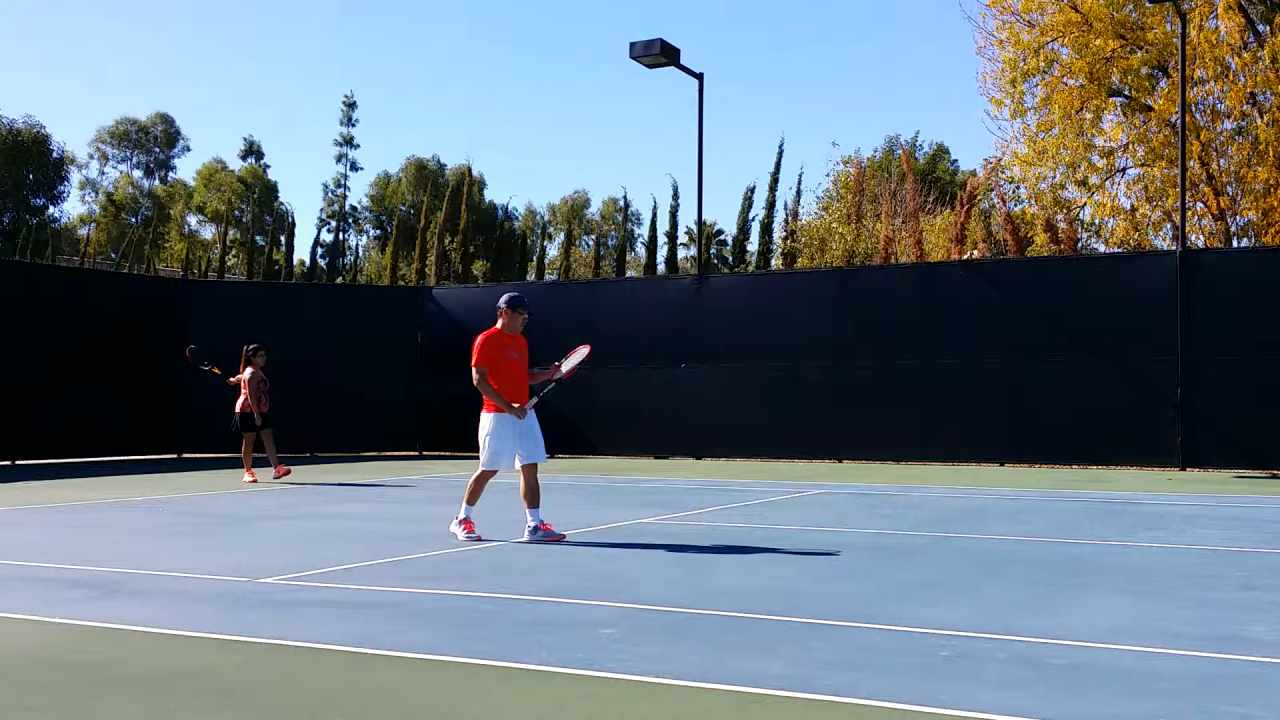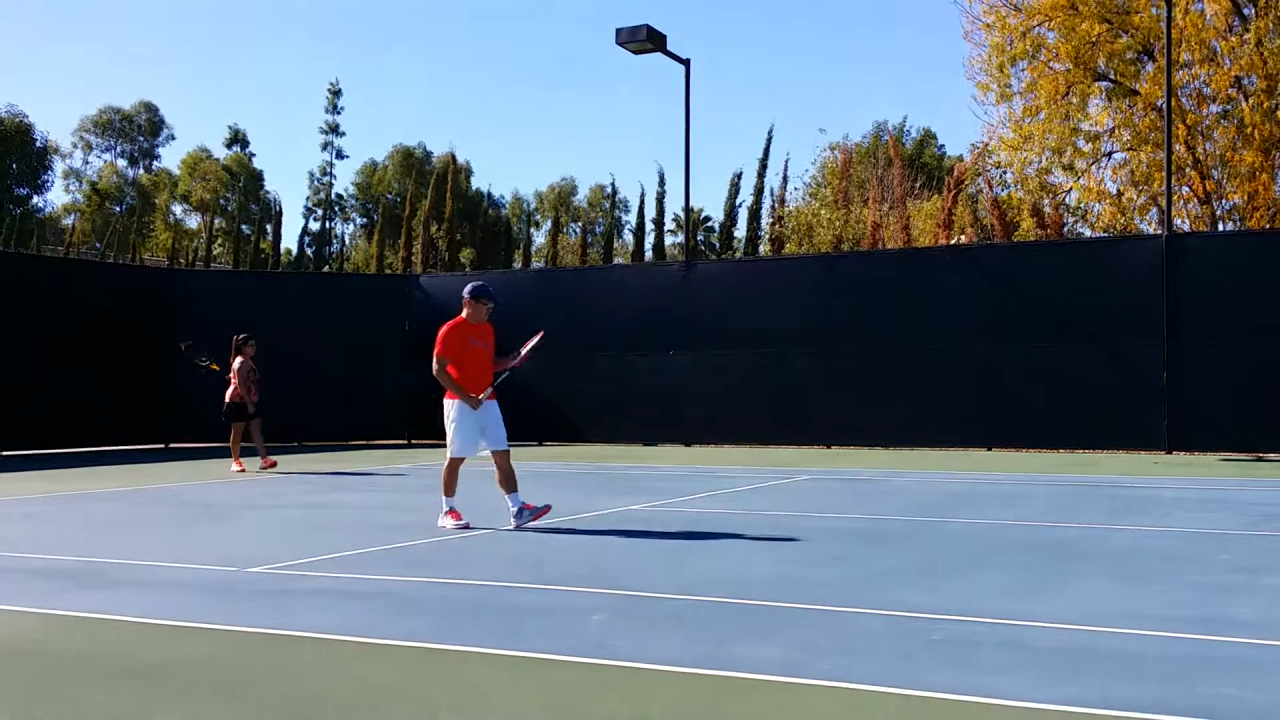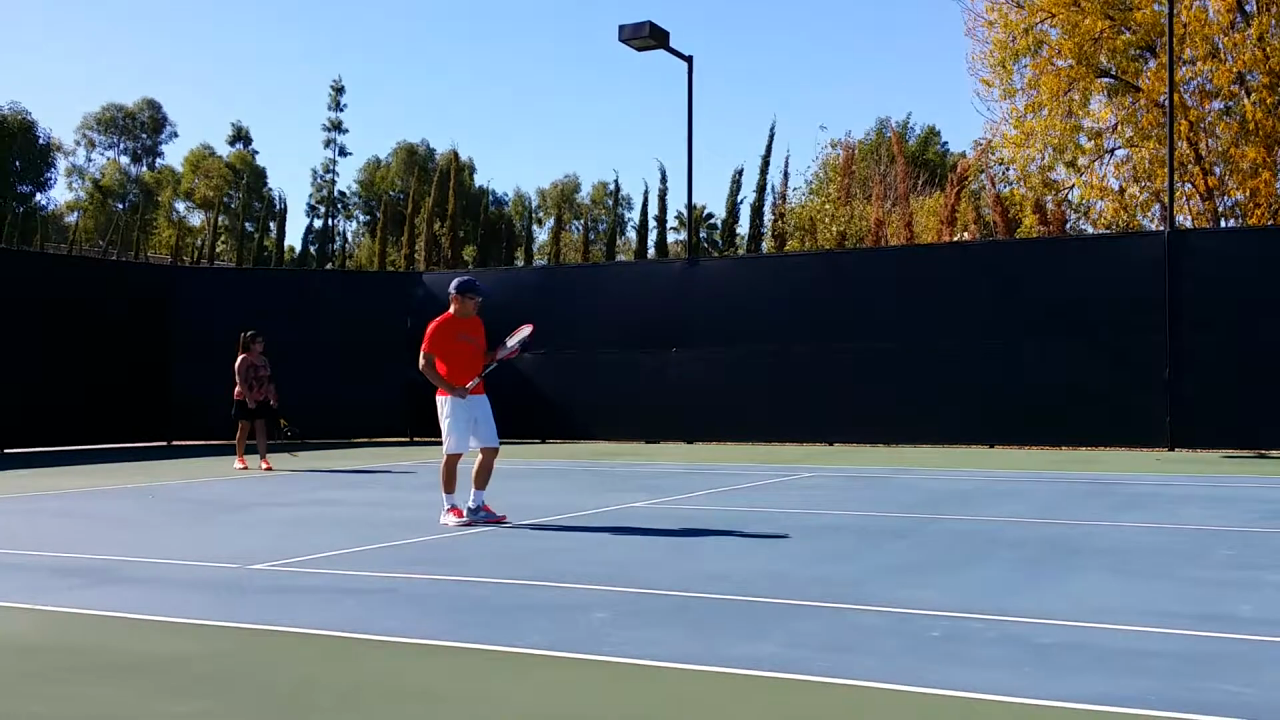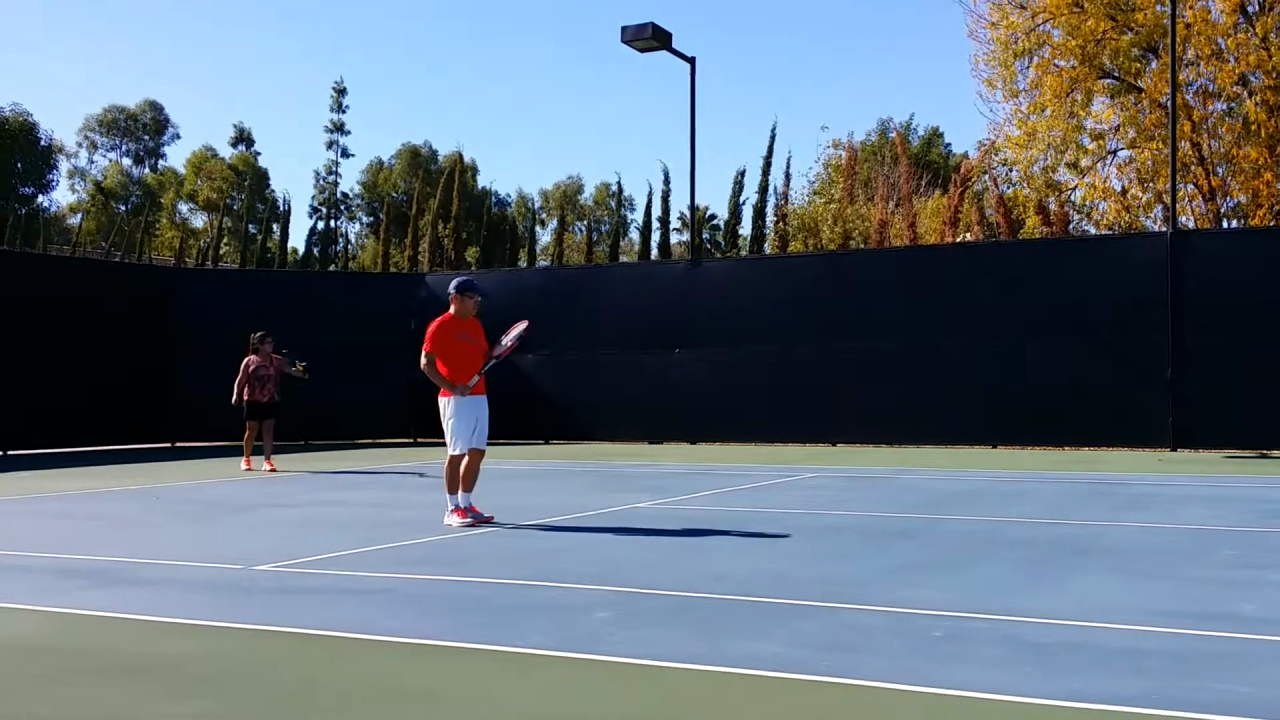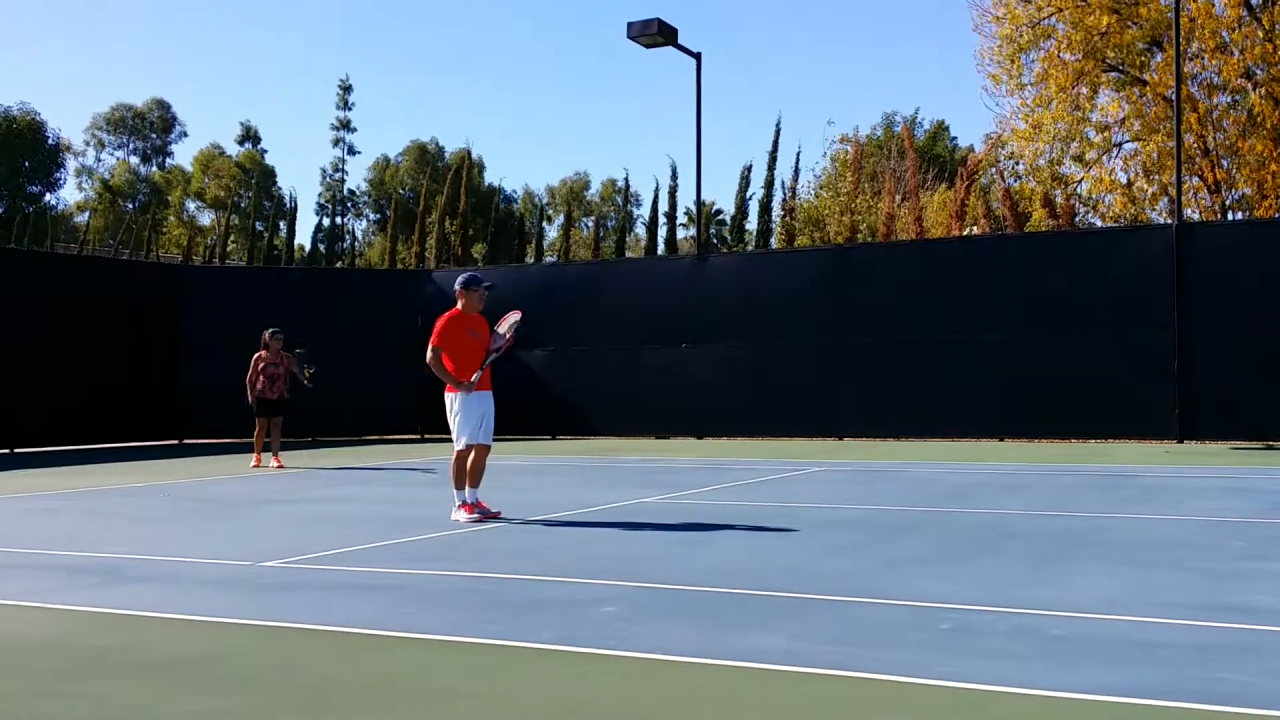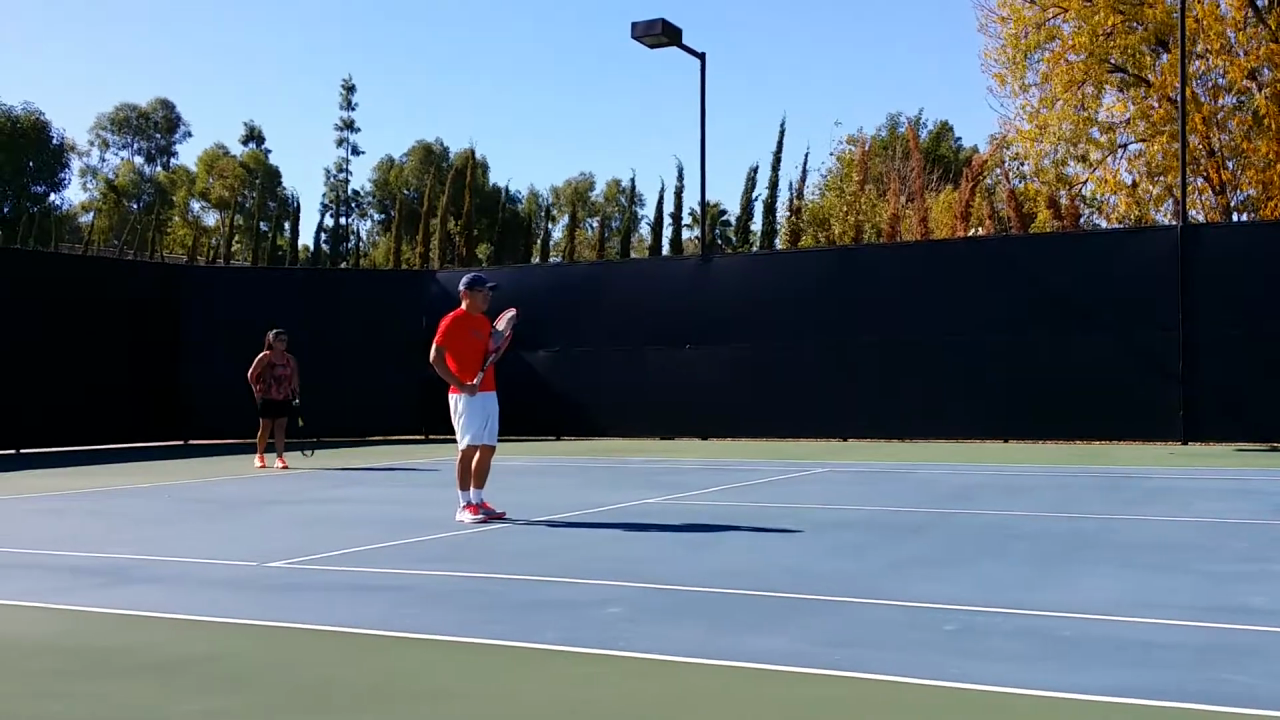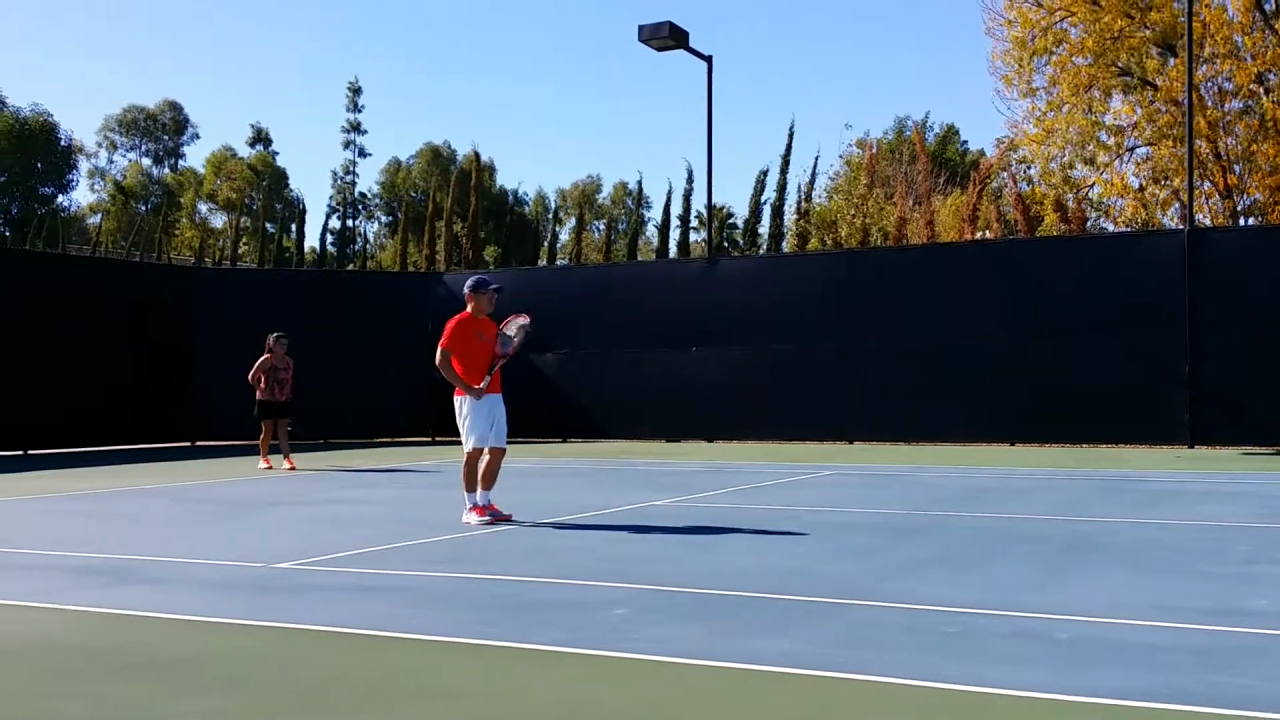
dt=0.3s
person 1, frame 1
left shoulder: (521, 341)
right shoulder: (487, 340)
right elbow: (479, 379)
left wrist: (547, 374)
right wrist: (508, 406)
left hip: (524, 415)
right hip: (497, 416)
left knee: (530, 468)
right knee: (488, 470)
left ankle: (535, 526)
right ankle: (462, 520)
person 1, frame 2
left shoulder: (487, 330)
right shoulder: (451, 330)
right elbow: (438, 369)
left wrist: (509, 362)
right wrist: (465, 397)
left hip: (487, 403)
right hip: (460, 404)
left knee: (502, 455)
right knee: (456, 457)
left ankle: (517, 510)
right ankle: (447, 511)
person 1, frame 3
left shoulder: (477, 323)
right shoulder: (440, 326)
right elbow: (425, 363)
left wrist: (500, 354)
right wrist: (451, 388)
left hip: (478, 397)
right hip: (452, 399)
left knee: (490, 450)
right knee: (454, 453)
left ankle: (475, 506)
right ankle: (449, 509)
person 1, frame 4
left shoulder: (475, 324)
right shoulder: (440, 326)
right elbow: (426, 363)
right wrist: (452, 387)
left hip: (479, 397)
right hip: (455, 399)
left knee: (477, 453)
right knee: (457, 453)
left ankle: (466, 505)
right ankle: (453, 510)
person 1, frame 5
left shoulder: (481, 321)
right shoulder: (448, 321)
right elbow: (432, 358)
left wrist: (497, 346)
right wrist: (457, 383)
left hip: (484, 393)
right hip: (462, 395)
left knee: (482, 448)
right knee: (463, 448)
left ankle: (472, 501)
right ankle: (459, 505)
person 1, frame 6
left shoulder: (484, 322)
right shoulder: (453, 321)
right elbow: (435, 358)
right wrist: (459, 385)
left hip: (488, 393)
right hip: (466, 396)
left knee: (487, 449)
right knee: (468, 449)
left ankle: (477, 502)
right ankle: (464, 506)
person 1, frame 7
left shoulder: (491, 325)
right shoulder: (458, 324)
right elbow: (441, 361)
right wrist: (466, 388)
left hip: (494, 396)
right hip: (472, 399)
left knee: (497, 452)
right knee: (474, 451)
left ankle: (484, 503)
right ankle: (471, 508)
